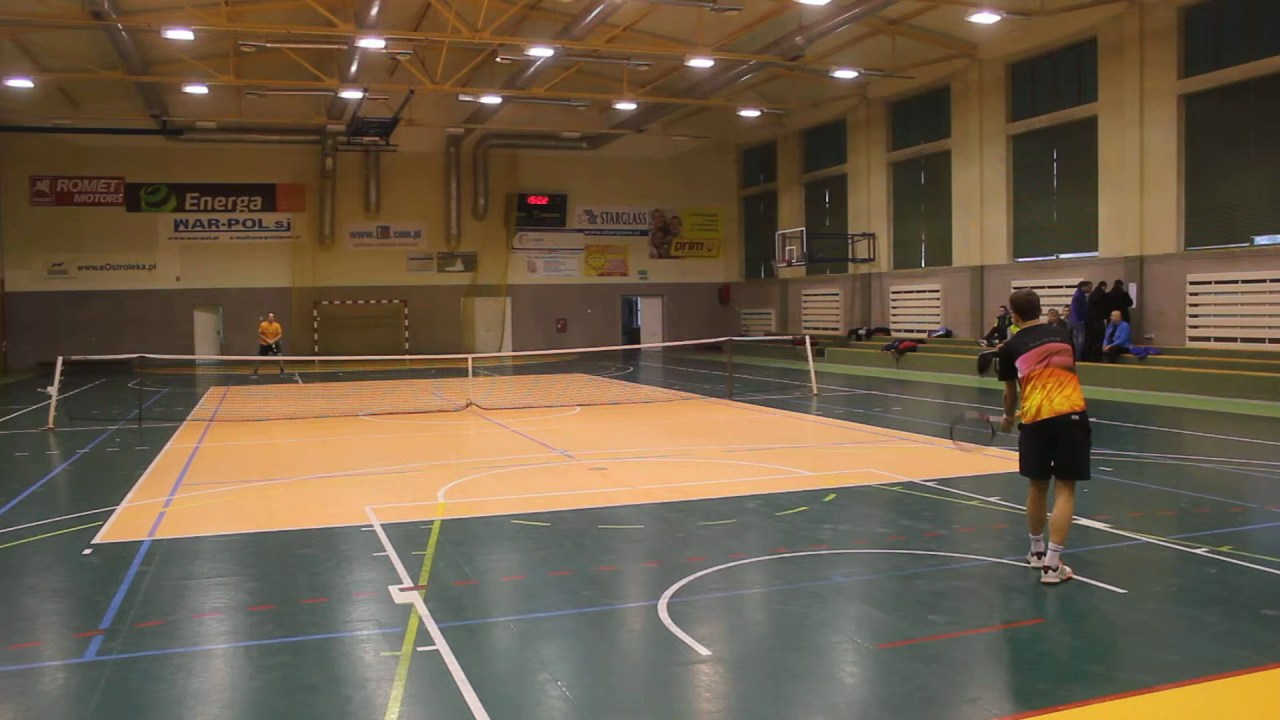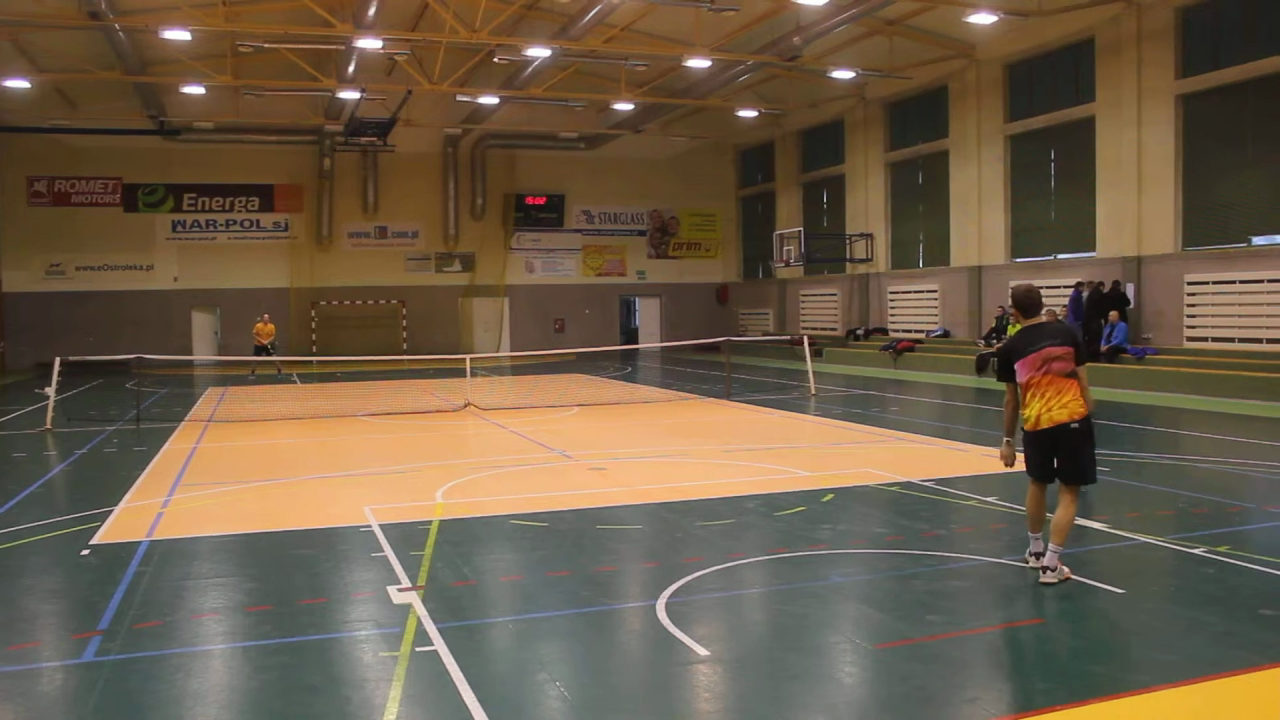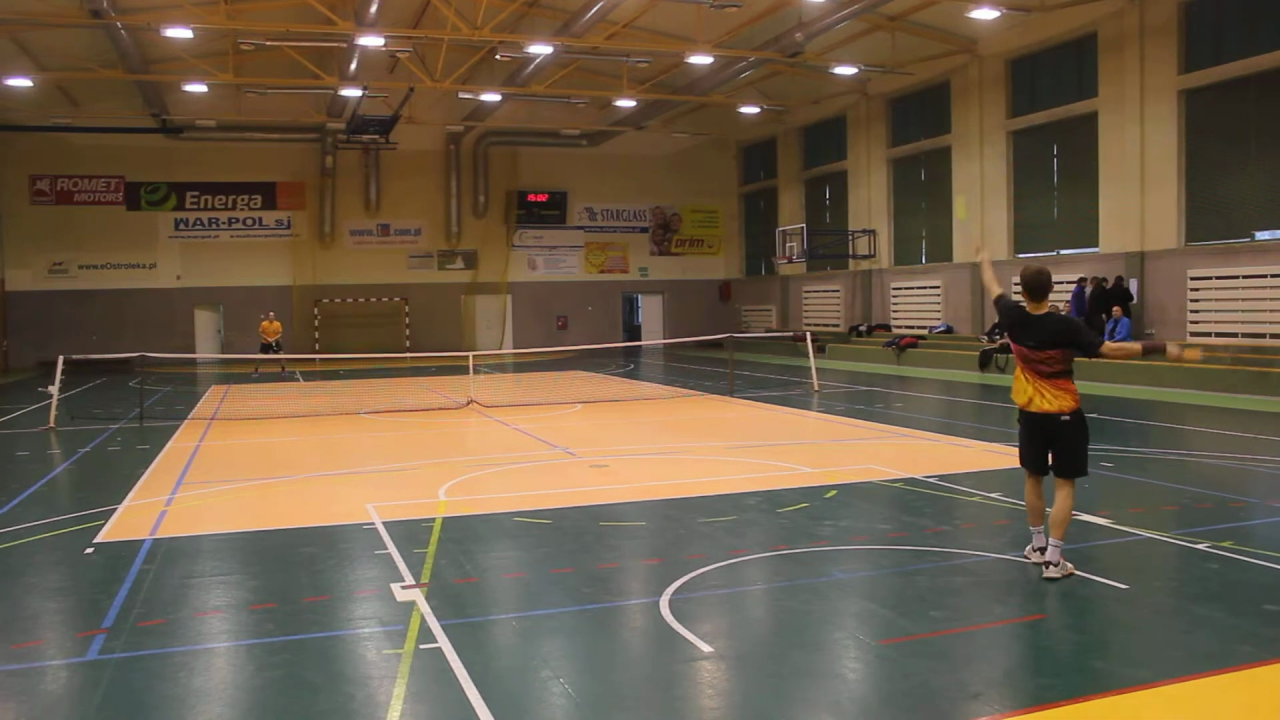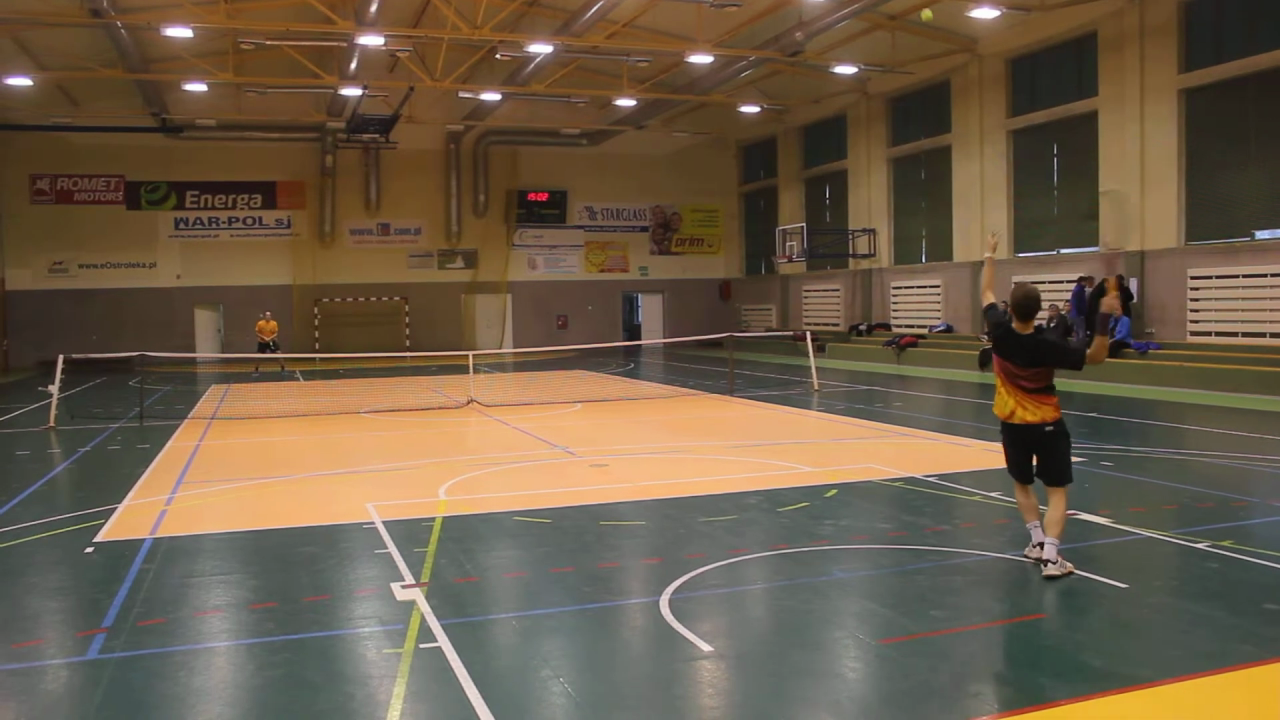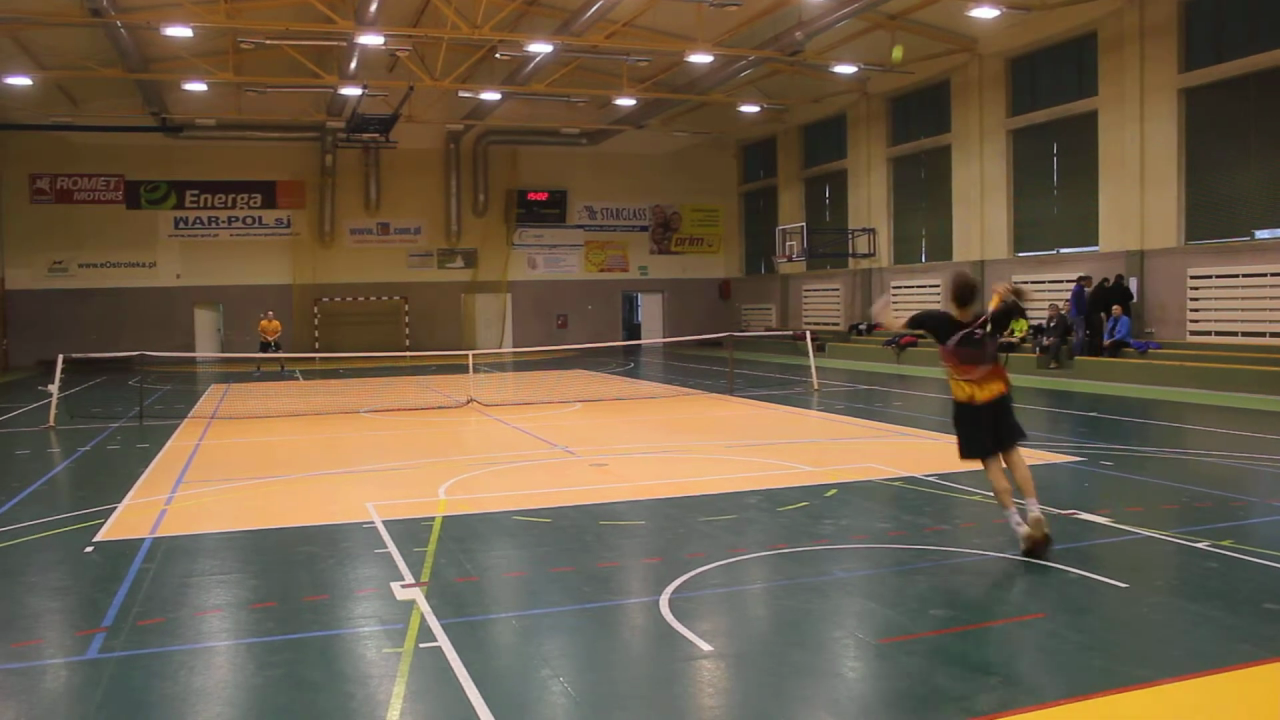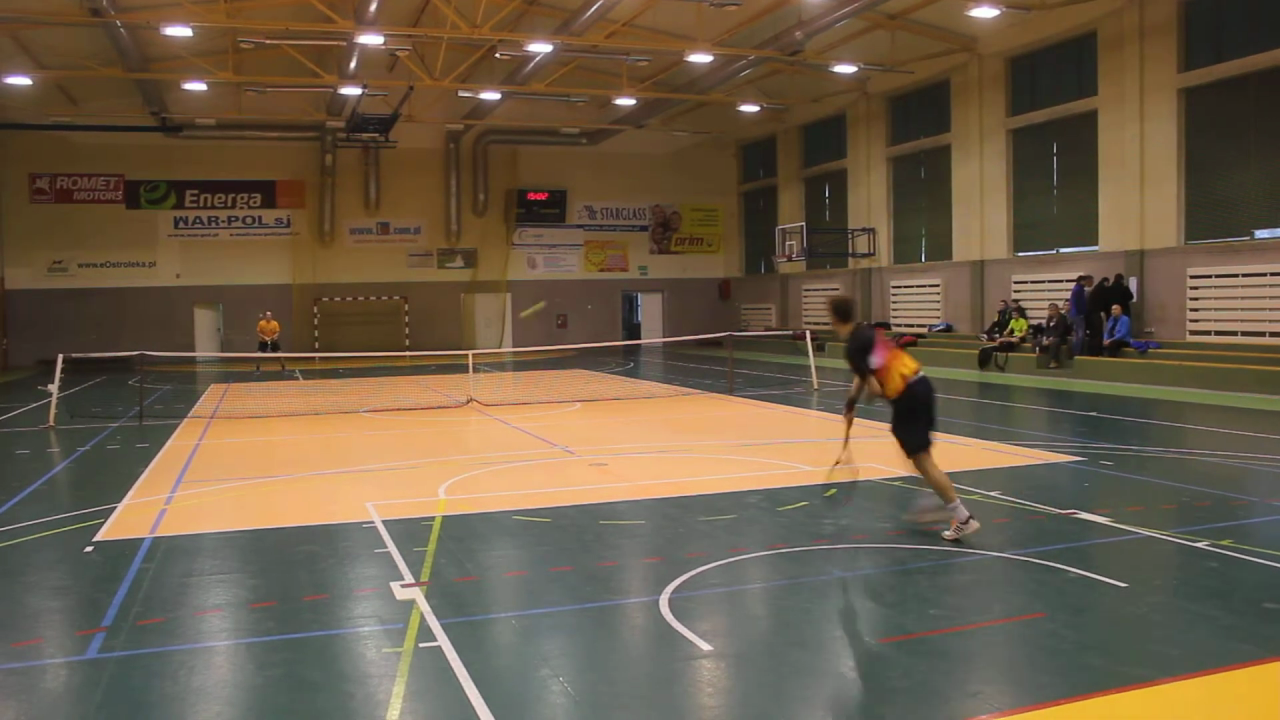
dt=0.4s
person 1, frame 1
left shoulder: (1011, 347)
right shoulder: (1062, 335)
left elbow: (1011, 393)
left wrist: (1008, 416)
left hip: (1036, 419)
right hip: (1071, 414)
left knee: (1038, 486)
right knee: (1065, 489)
left ankle: (1037, 551)
right ankle: (1052, 565)
person 1, frame 2
left shoulder: (1010, 348)
right shoulder: (1066, 333)
left elbow: (1011, 398)
right elbow: (1080, 380)
left wrist: (1007, 440)
right wrist: (1088, 413)
left hip: (1034, 424)
right hip: (1073, 419)
left knee: (1038, 484)
right knee: (1069, 491)
left ankle: (1036, 550)
right ankle: (1050, 564)
person 1, frame 3
left shoulder: (1014, 318)
right shoulder: (1067, 326)
left elbow: (994, 290)
right elbow: (1111, 350)
left wrist: (984, 262)
right wrist: (1159, 347)
left hip: (1030, 414)
right hip: (1065, 415)
left knee: (1033, 478)
right knee: (1064, 484)
left ankle: (1038, 545)
right ankle: (1054, 557)
person 1, frame 4
left shoulder: (1000, 333)
right shoulder: (1049, 348)
left elbow: (986, 292)
right elbow: (1096, 356)
left wrist: (990, 253)
right wrist: (1105, 318)
left hip: (1013, 425)
right hip: (1048, 425)
left knee: (1022, 484)
right knee: (1057, 491)
left ankle: (1039, 542)
right ankle: (1052, 557)
person 1, frame 5
left shoulder: (938, 321)
right shoulder: (988, 324)
left elbow: (896, 326)
right elbow: (1017, 300)
left wrist: (882, 311)
right wrist: (1010, 294)
left hip: (969, 406)
right hip: (999, 398)
left knee: (992, 466)
right knee: (1014, 457)
left ankle: (1019, 525)
right ankle: (1035, 512)
person 1, frame 6
left shoulder: (854, 347)
right shoulder: (865, 332)
left elbow: (874, 388)
left wrist: (857, 399)
right wrist: (852, 397)
left hip: (907, 396)
right hip: (919, 385)
left knee: (922, 462)
left ankle: (963, 519)
right ankle: (941, 500)
